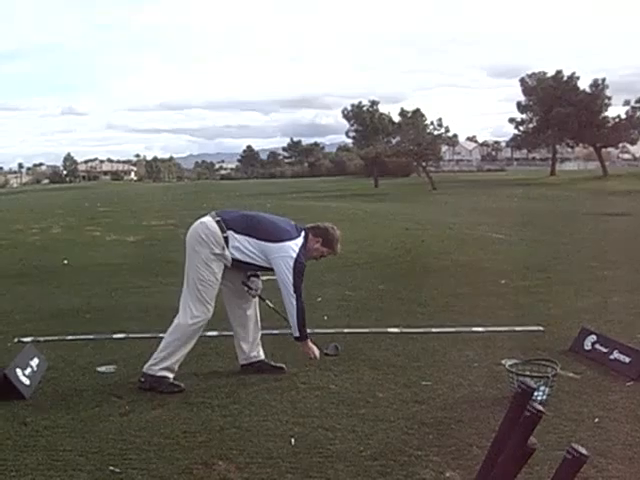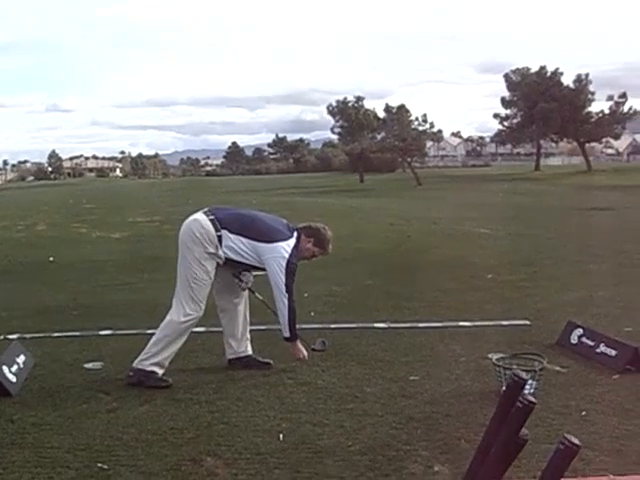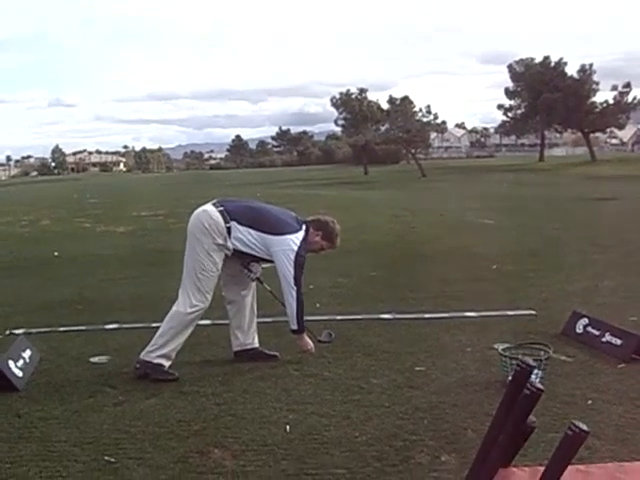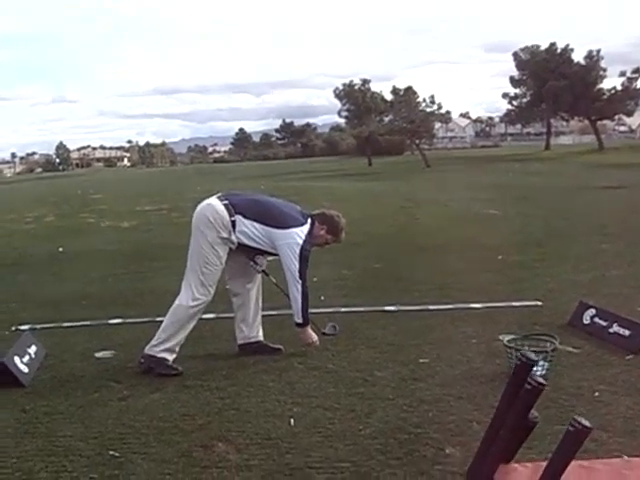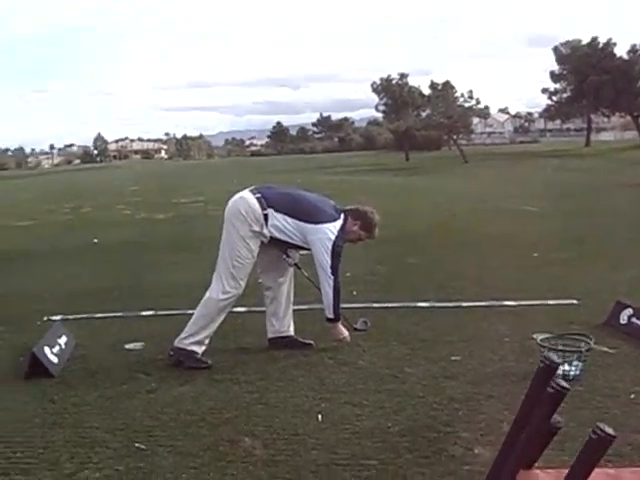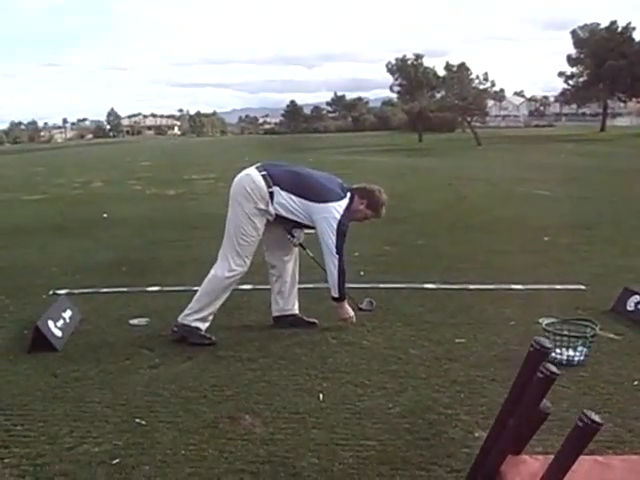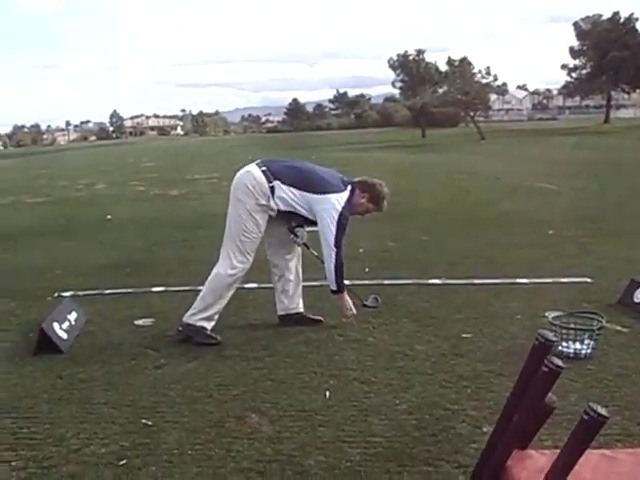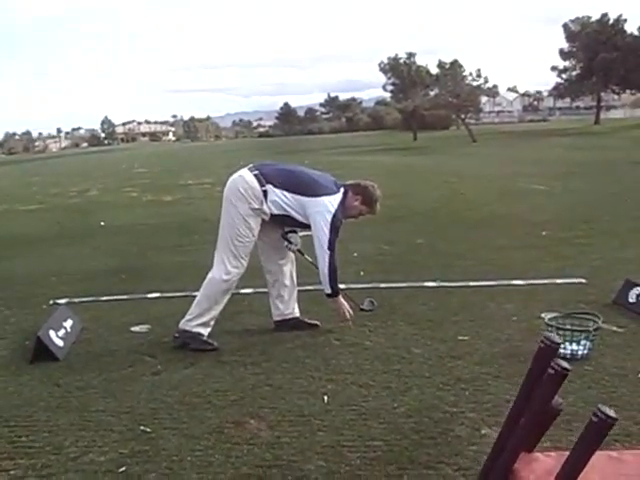
dt=0.2s
person 1, frame 1
left shoulder: (294, 232)
right shoulder: (292, 251)
right elbow: (294, 298)
left wrist: (253, 276)
right wrist: (304, 341)
left hip: (215, 232)
right hip: (210, 238)
left knee: (243, 299)
right knee: (198, 312)
left ankle: (251, 359)
right ankle: (155, 373)
person 1, frame 2
left shoulder: (286, 231)
right shoulder: (283, 251)
right elbow: (285, 297)
left wrist: (244, 271)
right wrist: (293, 341)
left hip: (206, 227)
right hip: (202, 235)
left knee: (233, 294)
right knee: (190, 310)
left ankle: (239, 354)
right ankle: (144, 369)
person 1, frame 3
left shoulder: (295, 224)
right shoulder: (292, 244)
right elbow: (293, 289)
left wrist: (253, 262)
right wrist: (300, 334)
left hip: (213, 218)
right hip: (211, 226)
left knee: (241, 285)
right knee: (196, 301)
left ankle: (245, 346)
right ankle: (151, 361)
person 1, frame 4
left shoulder: (300, 218)
right shoulder: (297, 237)
right elbow: (298, 283)
left wrist: (258, 255)
right wrist: (304, 327)
left hip: (219, 211)
right hip: (216, 219)
left knee: (247, 278)
right knee: (198, 293)
left ankle: (249, 340)
right ankle: (155, 355)
person 1, frame 5
left shoulder: (333, 213)
right shoulder: (330, 232)
right elbow: (329, 278)
left wrist: (290, 248)
right wrist: (335, 323)
left hip: (251, 205)
right hip: (249, 213)
left knee: (279, 272)
right knee: (229, 287)
left ankle: (280, 334)
right ankle: (185, 348)
person 1, frame 6
left shoulder: (340, 191)
right shoulder: (335, 211)
right elbow: (334, 257)
left wrist: (295, 227)
right wrist: (340, 302)
left hip: (258, 182)
right hip: (254, 190)
left knee: (284, 251)
right knee: (235, 264)
left ankle: (285, 312)
right ankle: (189, 324)
person 1, frame 7
left shoulder: (341, 186)
right shoulder: (336, 203)
right elbow: (333, 251)
left wrist: (298, 226)
right wrist: (340, 294)
left hip: (260, 181)
right hip: (255, 187)
left knee: (286, 249)
right knee: (236, 262)
left ankle: (290, 311)
right ankle: (195, 323)
person 1, frame 8
left shoulder: (334, 189)
right shoulder: (330, 207)
right elbow: (326, 254)
left wrist: (290, 231)
right wrist: (335, 297)
left hip: (254, 186)
right hip: (248, 191)
left knee: (279, 255)
right knee: (230, 267)
left ankle: (286, 315)
right ankle: (190, 330)
